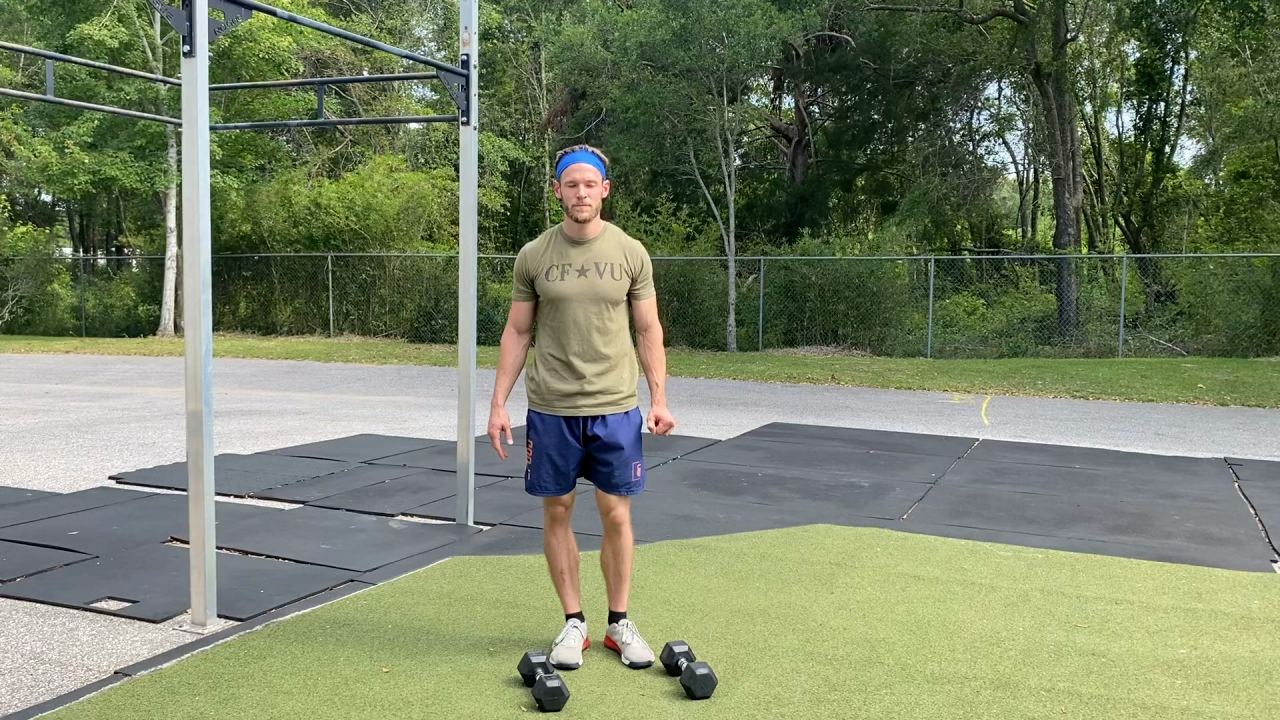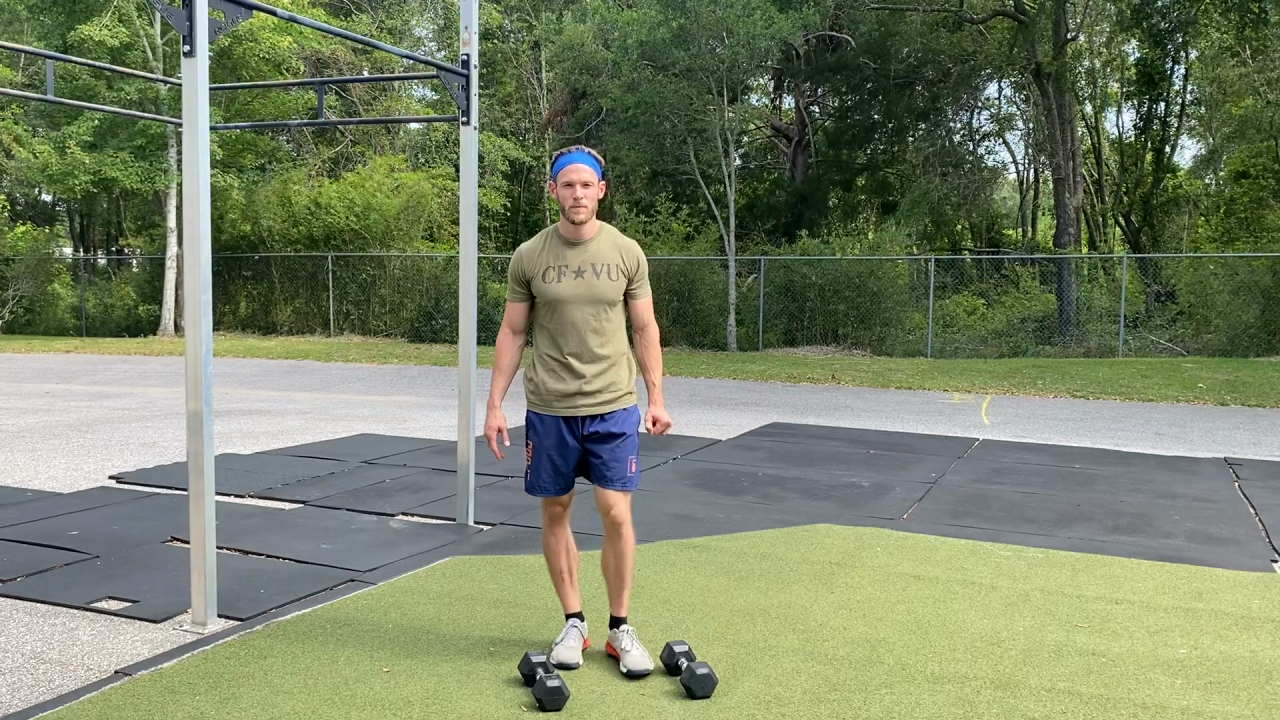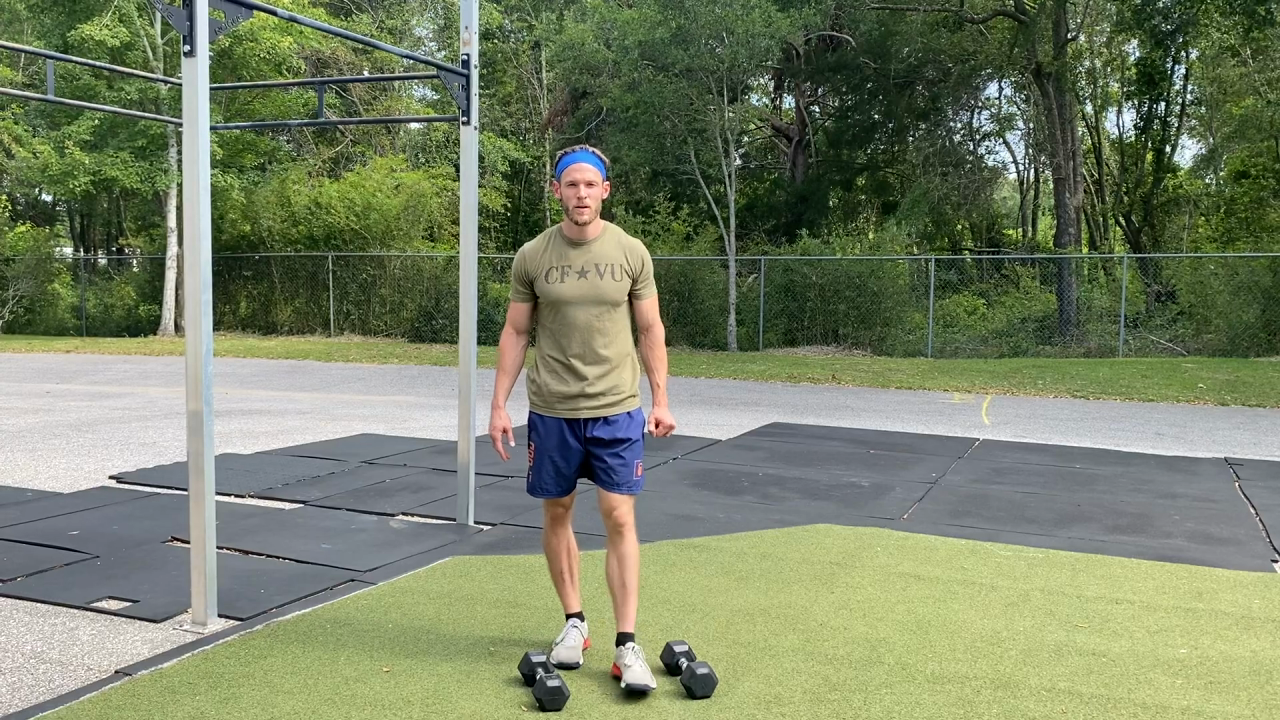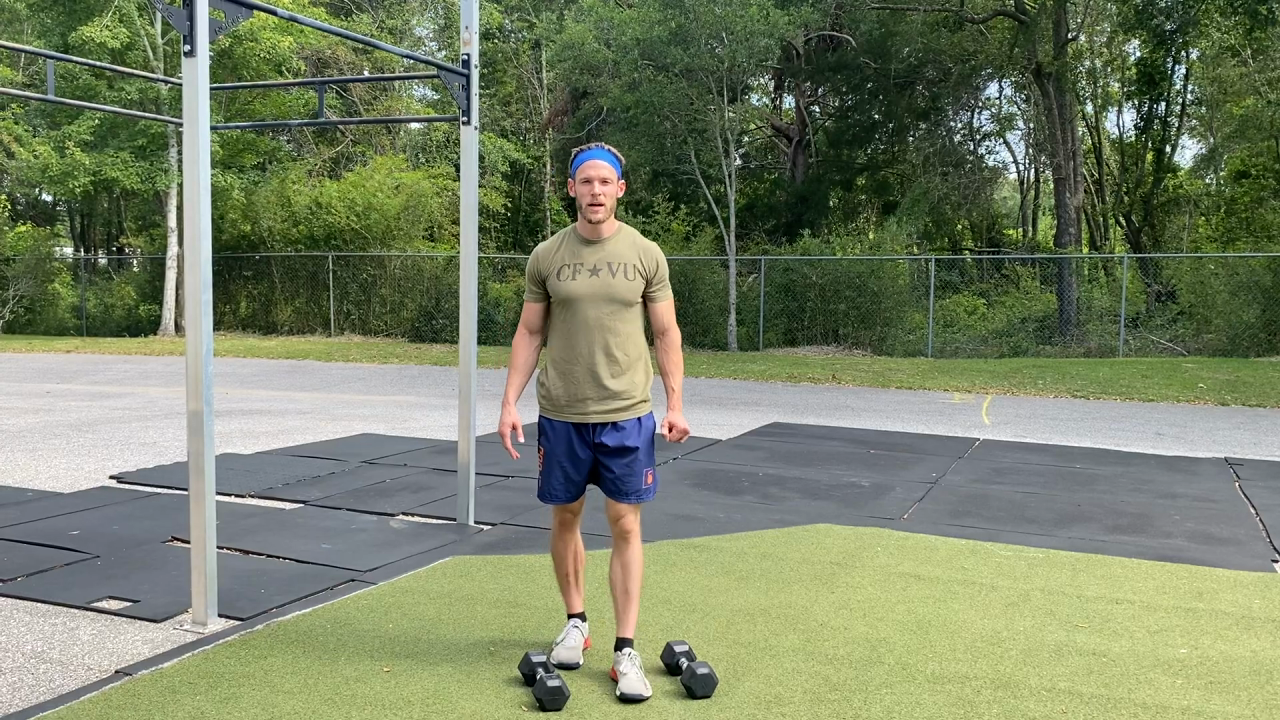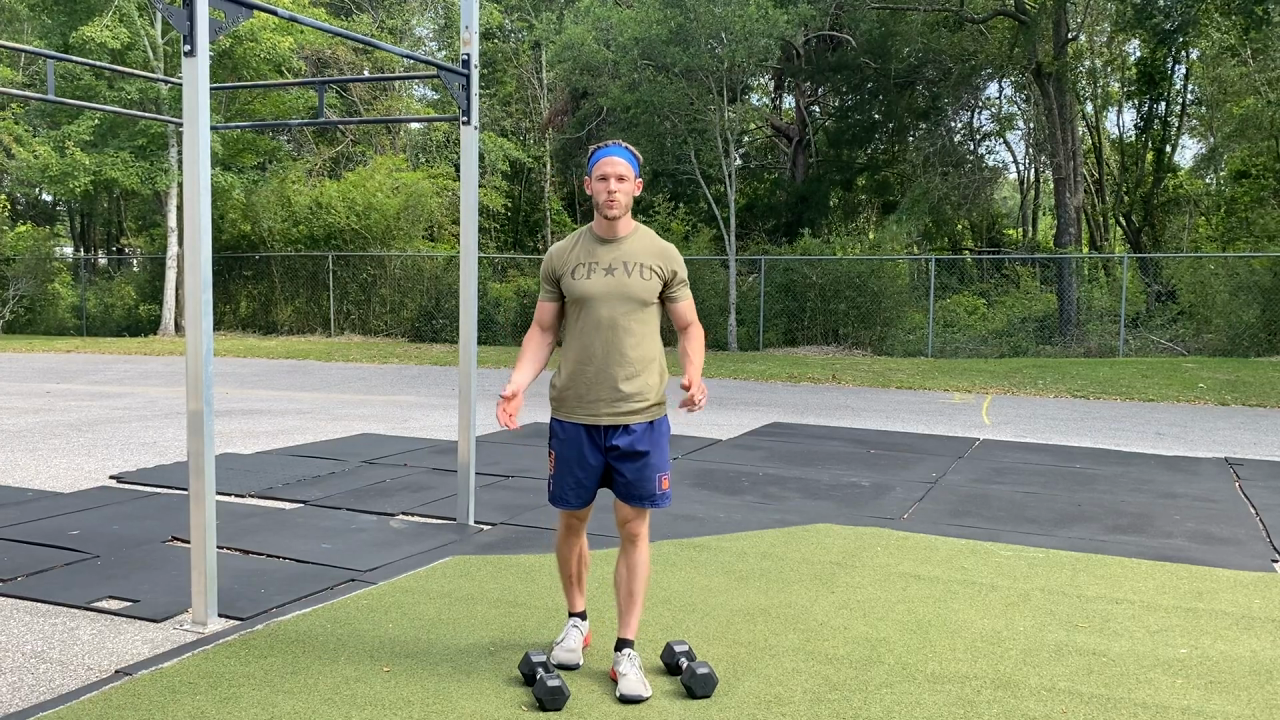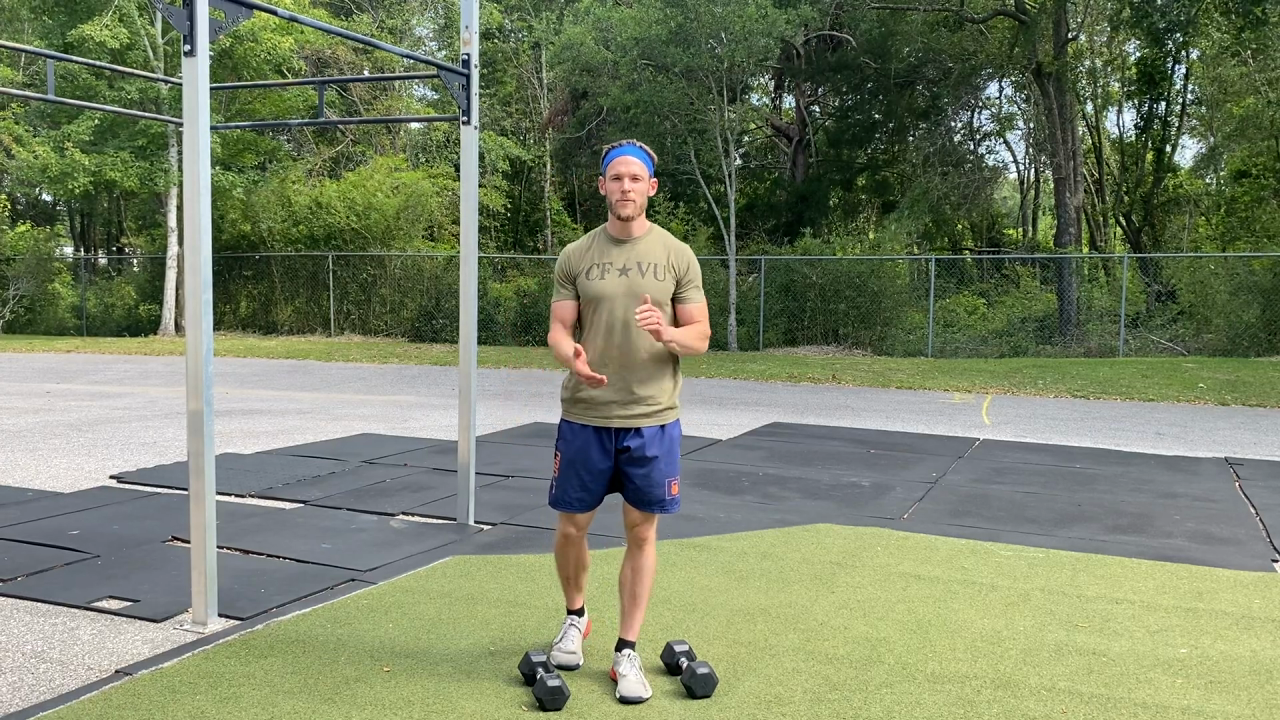
dt=0.3s
person 1, frame 1
left shoulder: (630, 252)
right shoulder: (534, 255)
left elbow: (648, 329)
right elbow: (518, 332)
left wrist: (659, 398)
right wrist: (498, 402)
left hip: (615, 407)
right hip: (551, 409)
left knee: (616, 515)
right knee: (557, 513)
left ankle: (619, 622)
right ankle: (574, 623)
person 1, frame 2
left shoulder: (627, 252)
right shoulder: (528, 256)
left elbow: (645, 328)
right elbow: (512, 333)
left wrist: (656, 398)
right wrist: (494, 405)
left hip: (614, 406)
right hip: (550, 408)
left knee: (617, 516)
right knee: (556, 513)
left ankle: (620, 628)
right ankle: (574, 623)
person 1, frame 3
left shoulder: (631, 252)
right shoulder: (532, 256)
left elbow: (650, 329)
right elbow: (516, 333)
left wrist: (661, 399)
right wrist: (499, 405)
left hip: (617, 408)
right hip: (552, 409)
left knee: (619, 520)
right knee: (557, 514)
left ankle: (626, 646)
right ankle: (574, 622)
person 1, frame 4
left shoulder: (645, 253)
right shoulder: (546, 255)
left elbow: (666, 332)
right elbow: (530, 333)
left wrist: (675, 404)
right wrist: (509, 402)
left hip: (628, 414)
right hip: (561, 413)
left knee: (624, 526)
right knee: (565, 518)
left ankle: (625, 650)
right ankle: (575, 622)
person 1, frame 5
left shoulder: (663, 254)
right shoulder: (562, 255)
left elbow: (688, 327)
right elbow: (543, 330)
left wrist: (693, 375)
right wrist: (517, 383)
left hip: (641, 417)
right hip: (574, 416)
left knee: (633, 530)
right knee: (572, 523)
left ankle: (626, 651)
right ankle: (577, 620)
person 1, frame 6
left shoulder: (677, 254)
right shoulder: (575, 255)
left elbow: (700, 337)
right elbow: (558, 331)
left wrist: (666, 334)
right wrist: (573, 358)
left hip: (652, 419)
right hip: (585, 417)
left knee: (641, 532)
right knee: (572, 526)
left ankle: (627, 652)
right ankle: (575, 616)
